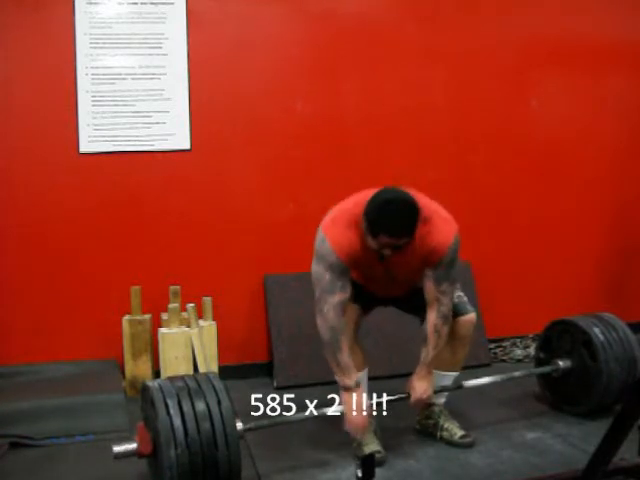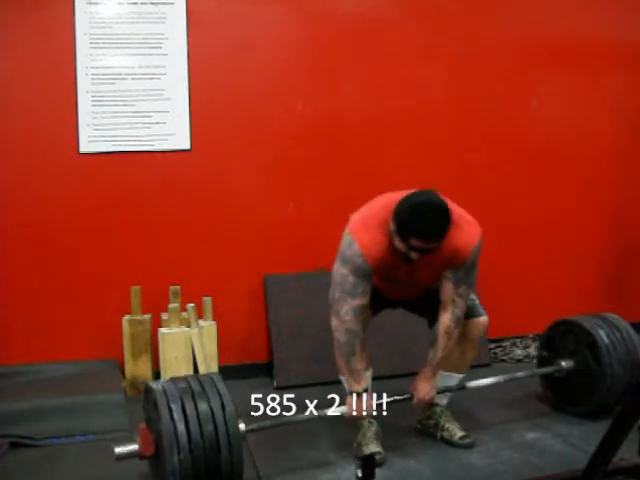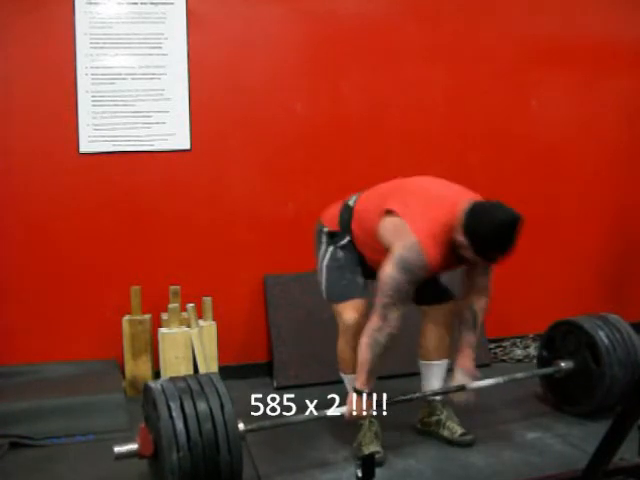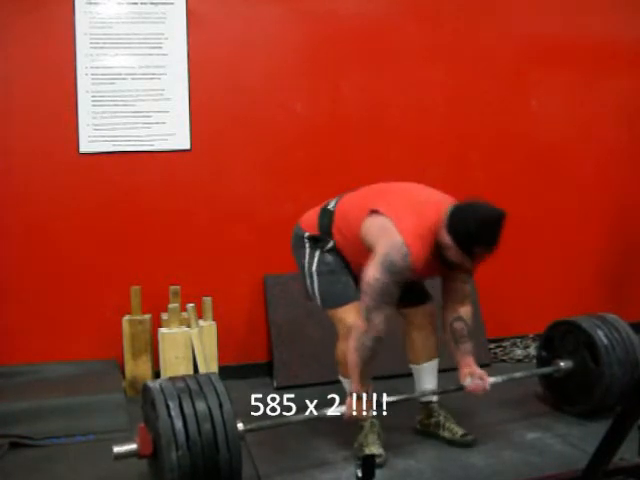
dt=0.5s
person 1, frame 1
left shoulder: (441, 231)
right shoulder: (335, 234)
left elbow: (438, 306)
right elbow: (329, 316)
left wrist: (424, 372)
right wrist: (349, 387)
left hip: (416, 279)
right hip: (359, 280)
left knee: (464, 320)
right knee: (342, 322)
left ankle: (433, 410)
right ankle: (366, 425)
person 1, frame 2
left shoulder: (466, 236)
right shoulder: (362, 237)
left elbow: (453, 310)
right elbow: (345, 318)
left wrist: (430, 374)
right wrist: (357, 390)
left hip: (428, 284)
right hip: (372, 280)
left knee: (476, 323)
right knee: (348, 323)
left ankle: (434, 412)
right ankle: (367, 423)
person 1, frame 3
left shoulder: (477, 229)
right shoulder: (419, 244)
left elbow: (476, 293)
right elbow: (385, 319)
left wrist: (466, 352)
right wrist: (361, 390)
left hip: (381, 242)
right hip: (342, 235)
left knee: (443, 308)
right knee: (353, 319)
left ankle: (432, 410)
right ankle: (366, 421)
person 1, frame 4
left shoulder: (459, 236)
right shoulder: (402, 246)
left elbow: (458, 304)
right elbow: (370, 321)
left wrist: (465, 362)
right wrist: (358, 391)
left hip: (361, 243)
right hip: (322, 238)
left knee: (423, 314)
right knee: (351, 323)
left ankle: (429, 411)
right ankle: (367, 423)
